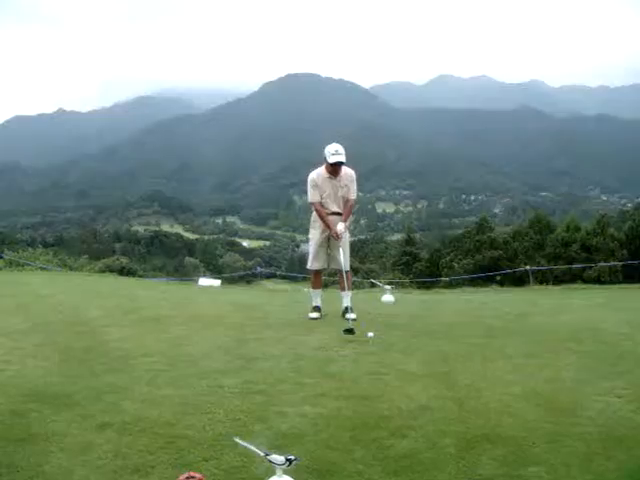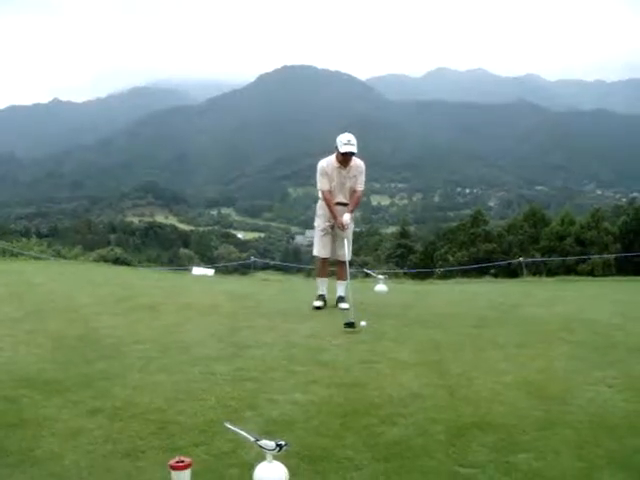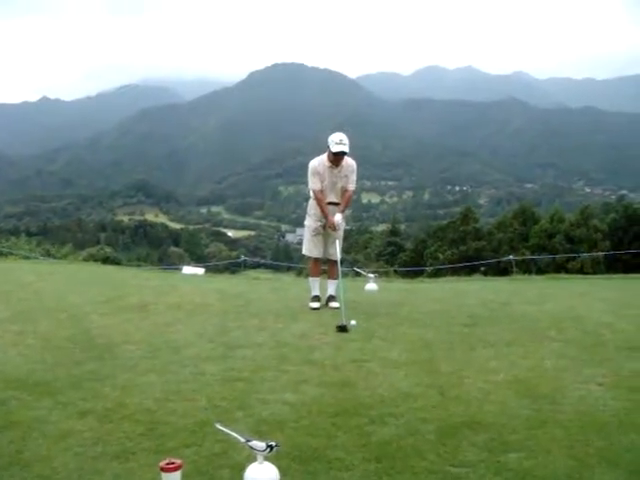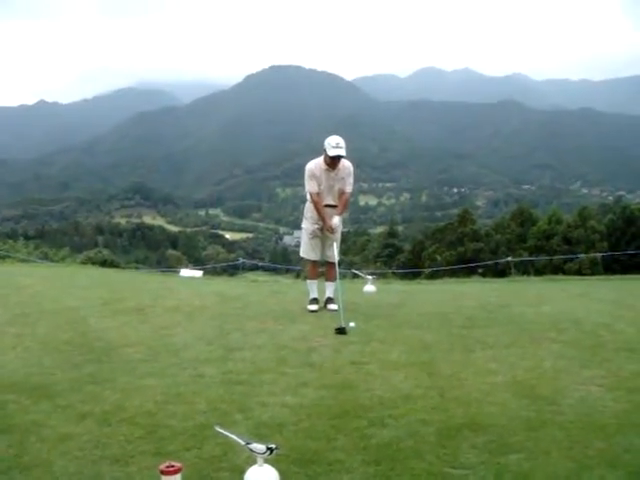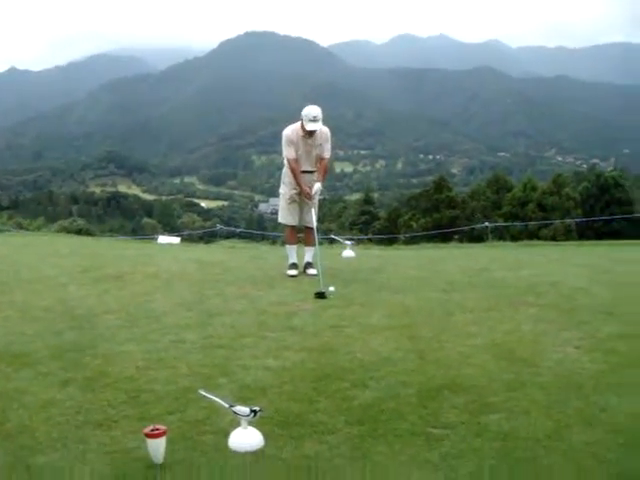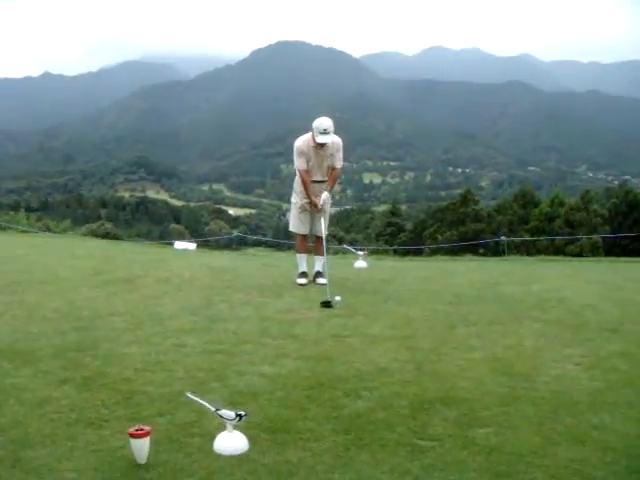
dt=0.5s
person 1, frame 1
left shoulder: (350, 174)
right shoulder: (314, 177)
left elbow: (351, 201)
right elbow: (316, 206)
left wrist: (342, 223)
right wrist: (330, 227)
left hip: (341, 221)
right hip: (320, 221)
left knee: (344, 266)
right knee: (316, 267)
left ankle: (347, 305)
right ankle: (316, 305)
person 1, frame 2
left shoulder: (359, 165)
right shoulder: (324, 165)
left elbow: (358, 192)
right elbow: (326, 194)
left wrist: (348, 213)
right wrist: (336, 218)
left hip: (347, 212)
right hip: (326, 210)
left knee: (343, 257)
right knee: (322, 255)
left ankle: (341, 295)
right ankle: (321, 293)
person 1, frame 3
left shoulder: (351, 165)
right shoulder: (315, 164)
left elbow: (349, 191)
right elbow: (318, 194)
left wrist: (339, 213)
right wrist: (327, 217)
left hip: (338, 211)
right hip: (317, 209)
left knee: (334, 256)
right knee: (314, 255)
left ankle: (331, 294)
right ankle: (315, 294)
person 1, frame 4
left shoulder: (347, 167)
right shoulder: (312, 167)
left elbow: (345, 194)
right elbow: (315, 197)
left wrist: (337, 216)
right wrist: (325, 220)
left hip: (335, 213)
right hip: (314, 212)
left knee: (332, 259)
right knee: (311, 257)
left ankle: (329, 296)
right ankle: (313, 297)
person 1, frame 5
left shoulder: (325, 133)
right shoulder: (289, 133)
left elbow: (324, 160)
right elbow: (292, 162)
left wrist: (319, 182)
right wrist: (302, 187)
left hip: (312, 178)
right hip: (292, 178)
left knee: (310, 223)
right knee: (290, 222)
left ankle: (309, 261)
right ankle: (292, 261)
person 1, frame 6
left shoulder: (337, 142)
right shoulder: (300, 143)
left elbow: (336, 170)
right elbow: (303, 173)
left wrist: (327, 192)
right wrist: (311, 197)
left hip: (324, 188)
right hip: (303, 188)
left knee: (320, 233)
right knee: (301, 231)
left ankle: (318, 270)
right ankle: (302, 270)
